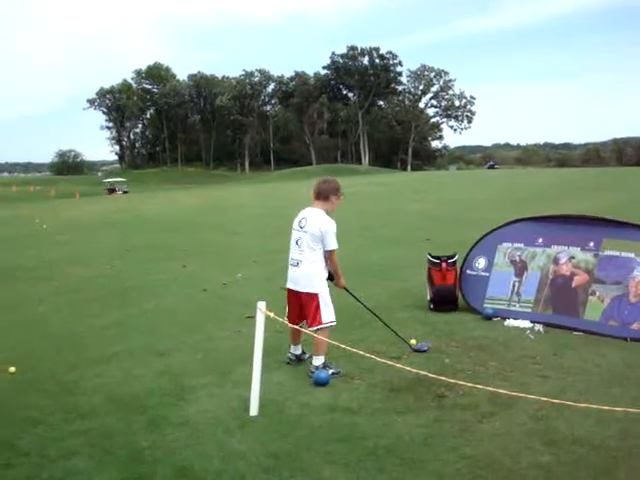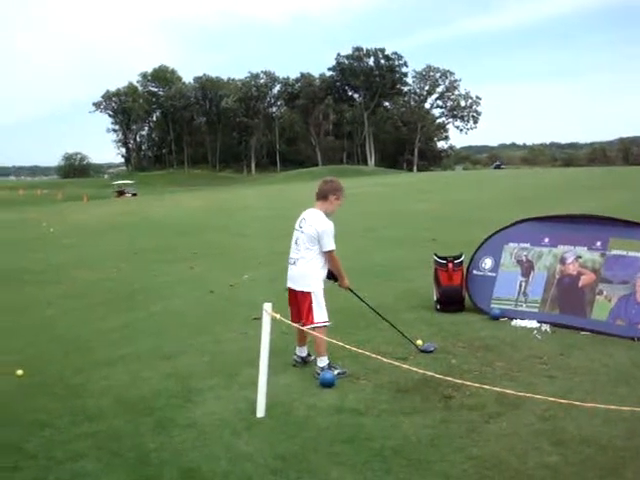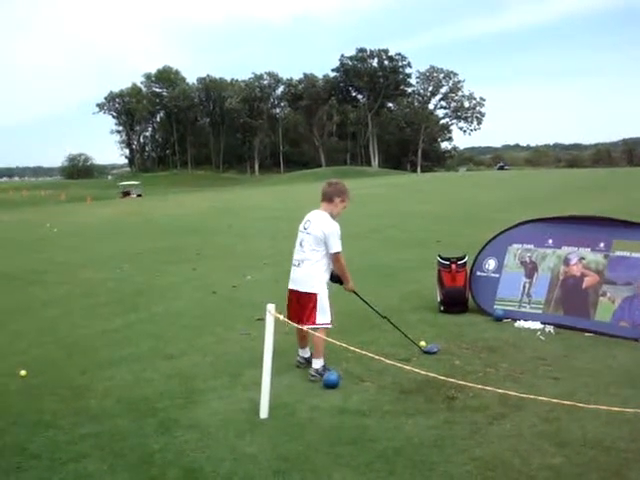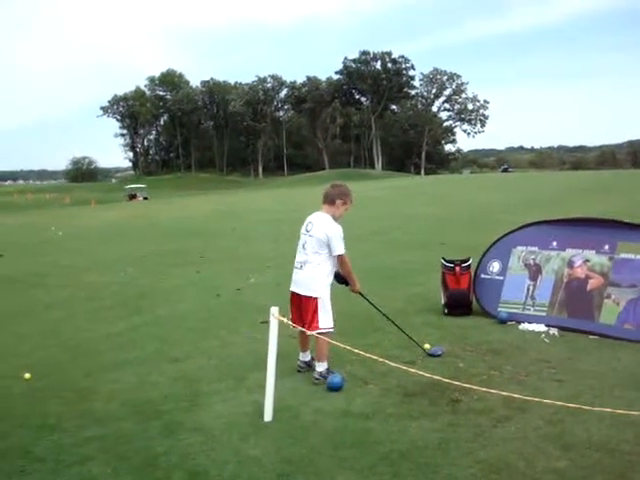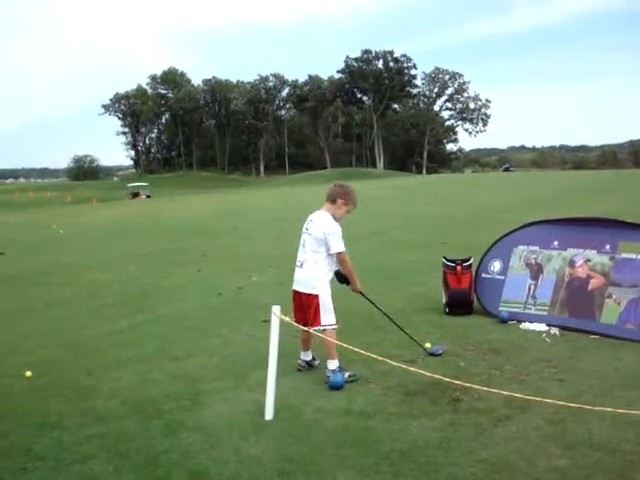
dt=0.3s
person 1, frame 1
left shoulder: (301, 215)
right shoulder: (326, 223)
right elbow: (330, 256)
left wrist: (331, 273)
right wrist: (339, 278)
left hip: (294, 277)
right hip: (313, 281)
left knee: (296, 320)
right knee: (322, 324)
left ankle: (295, 352)
right ankle: (318, 364)
person 1, frame 2
left shoulder: (304, 216)
right shoulder: (324, 224)
right elbow: (331, 256)
left wrist: (329, 270)
right wrist: (342, 278)
left hip: (295, 276)
right hip: (309, 280)
left knee: (301, 320)
right knee: (318, 323)
left ankle: (301, 354)
right ankle: (323, 365)
person 1, frame 3
left shoulder: (309, 217)
right shoulder: (330, 226)
right elbow: (337, 259)
left wrist: (335, 273)
right wrist: (347, 281)
left hip: (296, 279)
right hip: (313, 282)
left knee: (301, 322)
right knee: (319, 324)
left ankle: (304, 355)
right ankle: (317, 367)
person 1, frame 4
left shoulder: (310, 220)
right shoulder: (333, 228)
right elbow: (342, 261)
left wrist: (338, 273)
right wrist: (353, 283)
left hip: (299, 282)
right hip: (315, 285)
left knee: (304, 325)
right knee: (322, 328)
left ankle: (304, 359)
right ankle: (321, 370)
person 1, frame 5
left shoulder: (312, 218)
right shoulder: (331, 226)
right elbow: (342, 259)
right wrist: (354, 282)
left hip: (301, 281)
right hip: (316, 283)
left knee: (306, 323)
right knee: (328, 325)
left ankle: (306, 359)
right ankle: (333, 369)
